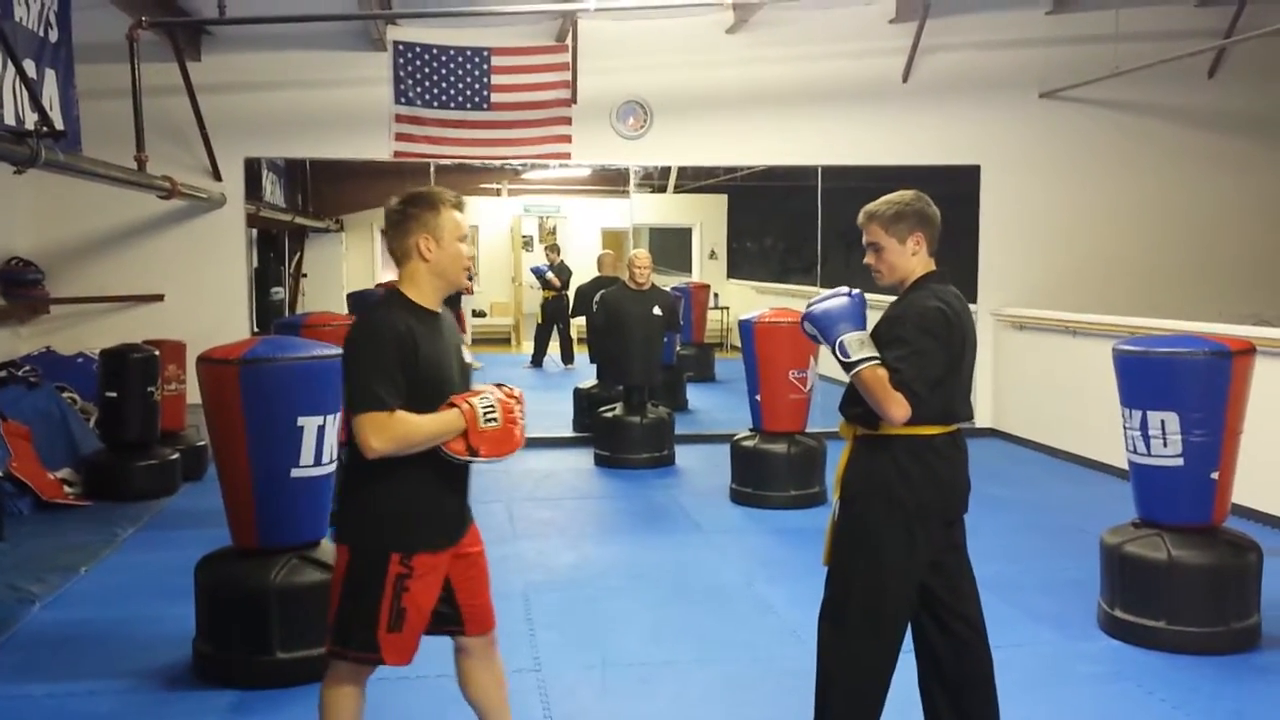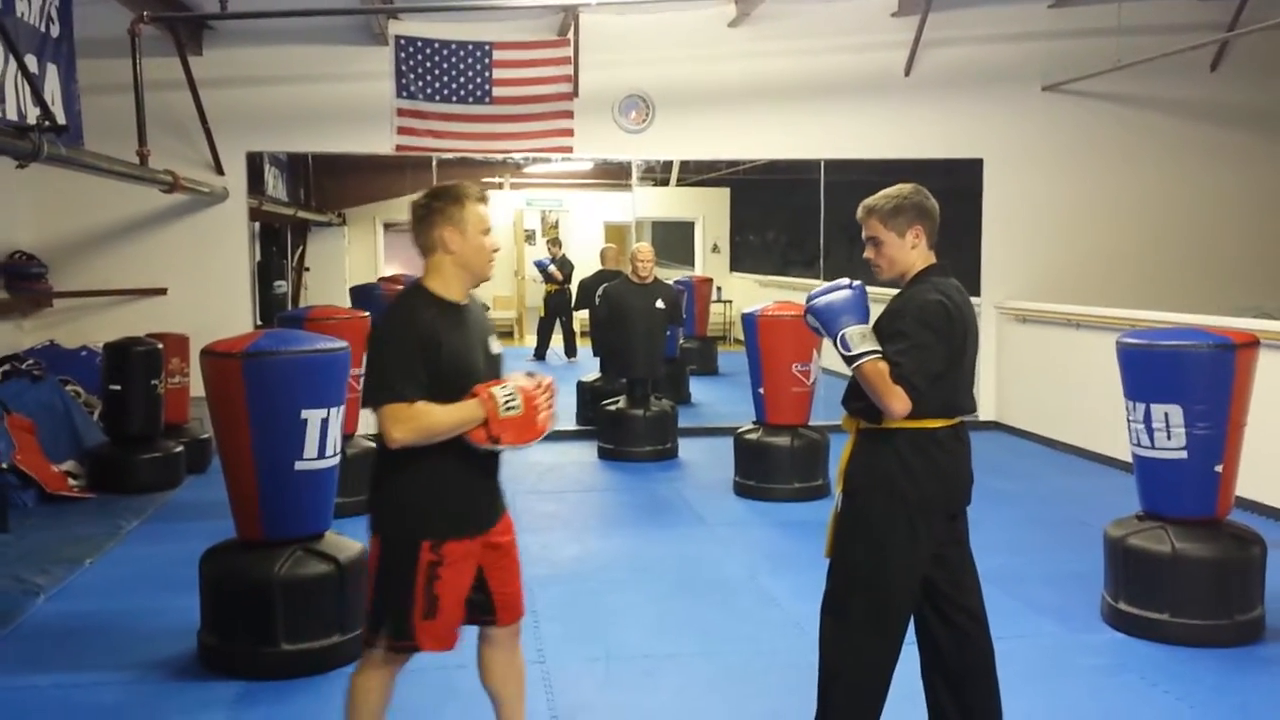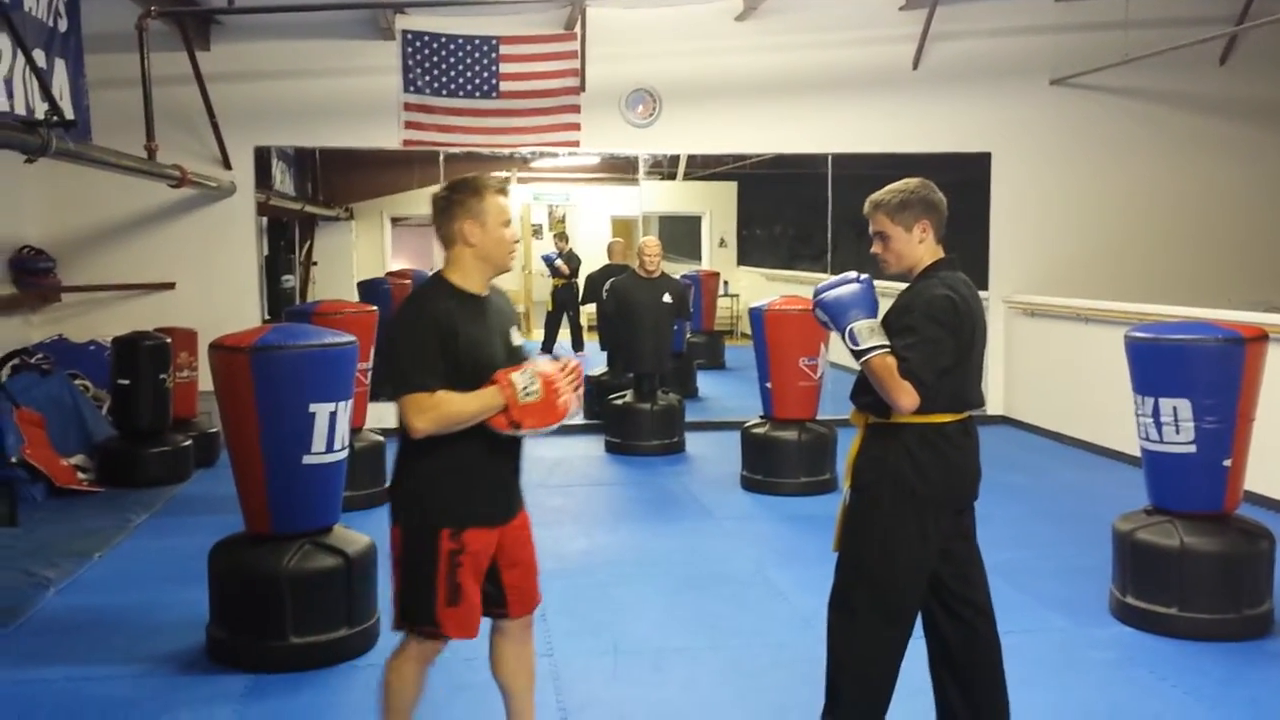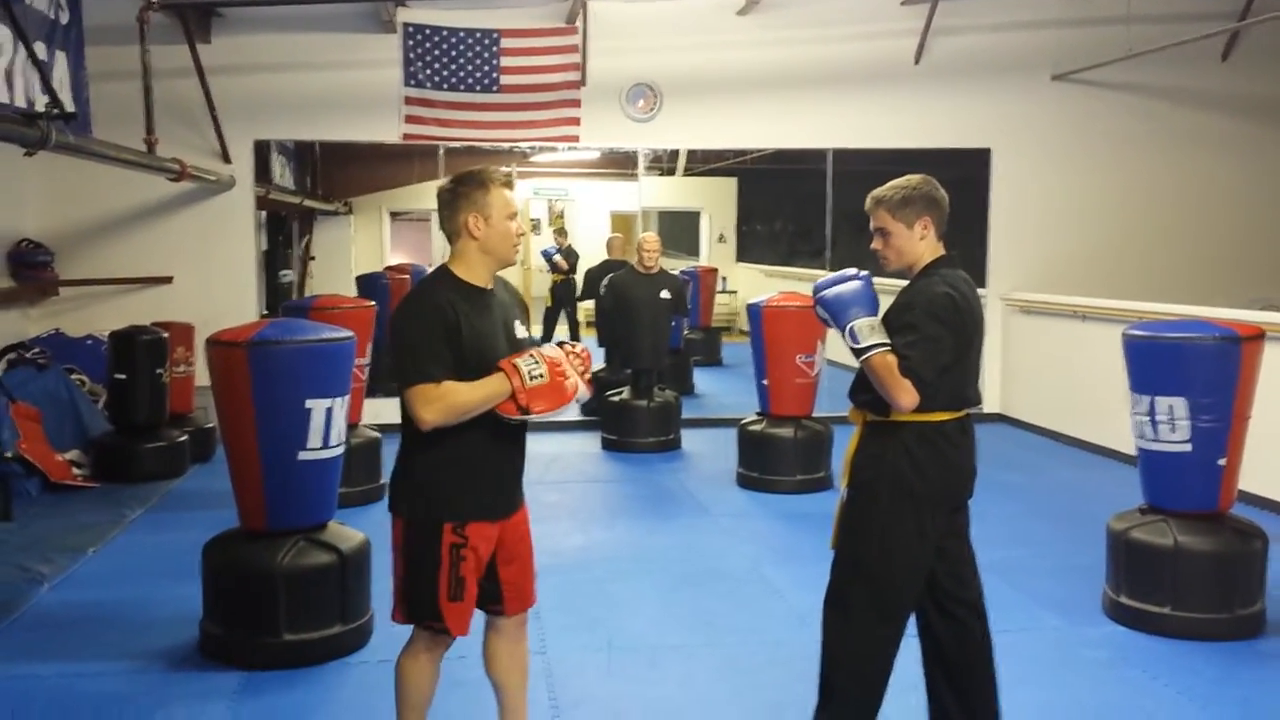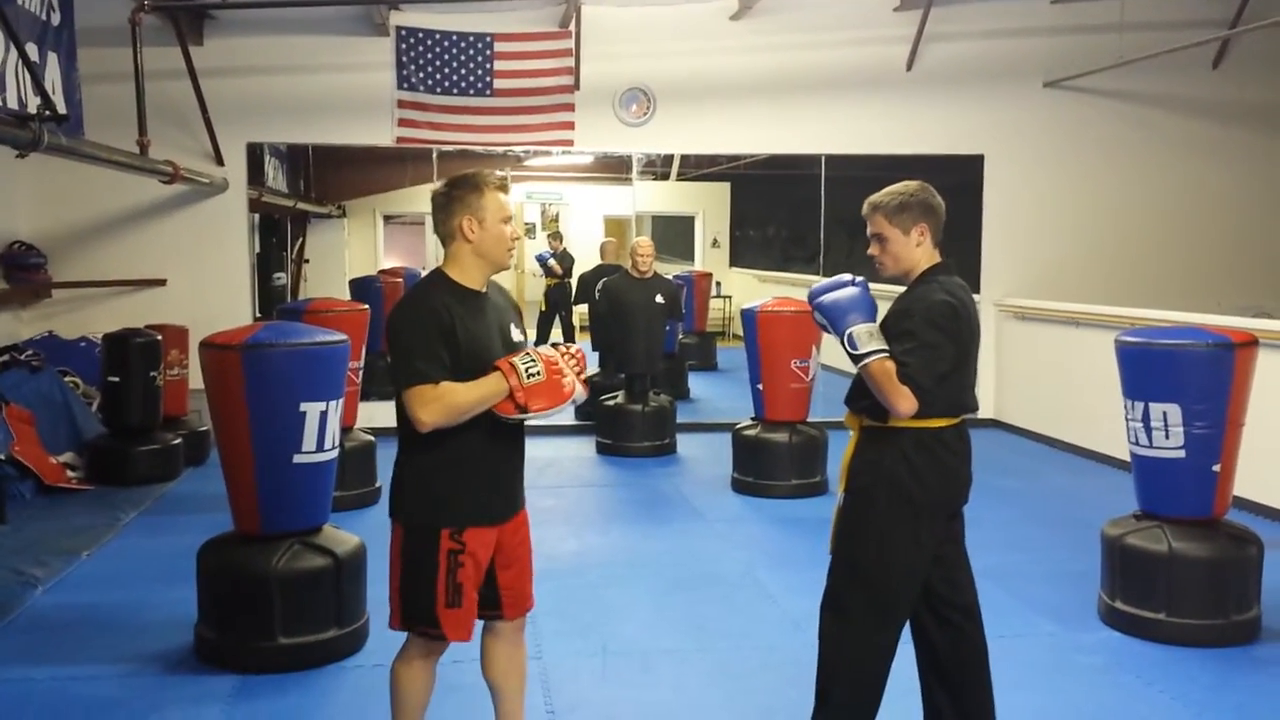
dt=0.1s
person 1, frame 1
left shoulder: (442, 319)
right shoulder: (381, 329)
right elbow: (378, 436)
left wrist: (491, 406)
right wrist: (468, 417)
left hip: (450, 522)
right hip: (387, 532)
left knee: (478, 637)
right knee: (355, 661)
person 1, frame 2
left shoulder: (474, 312)
right shoulder: (405, 321)
right elbow: (400, 425)
left wrist: (523, 399)
right wrist: (490, 405)
left hip: (483, 509)
right hip: (421, 520)
left knee: (503, 625)
right knee: (391, 648)
person 1, frame 3
left shoulder: (499, 303)
right shoulder: (424, 312)
right elbow: (421, 416)
left wrist: (550, 382)
right wrist: (510, 393)
left hip: (500, 501)
right hip: (439, 510)
left knee: (516, 619)
right knee: (425, 635)
person 1, frame 4
left shoulder: (507, 297)
right shoulder: (428, 305)
right elbow: (430, 408)
left wrist: (560, 373)
right wrist: (515, 378)
left hip: (503, 497)
right hip: (441, 505)
left knee: (510, 616)
right knee: (433, 632)
person 1, frame 5
left shoulder: (500, 300)
right shoulder: (423, 308)
right elbow: (428, 410)
left wrist: (556, 375)
right wrist: (511, 378)
left hip: (503, 501)
right hip: (441, 511)
left knee: (508, 621)
right knee: (428, 637)
person 2, frame 1
left shoulder: (922, 312)
right shoulder: (942, 302)
left elbow: (895, 405)
left wrist: (848, 339)
right wrist: (847, 332)
left hip: (898, 476)
right hip: (930, 471)
left knee: (858, 619)
right knee: (947, 612)
person 2, frame 2
left shoulder: (924, 304)
right shoulder: (945, 294)
left elbow: (896, 398)
left wrist: (850, 332)
right wrist: (852, 323)
left hip: (901, 471)
right hip: (934, 464)
left knee: (859, 613)
right knee: (950, 605)
person 2, frame 3
left shoulder: (932, 300)
right shoulder: (952, 289)
left elbow: (904, 393)
left wrist: (859, 327)
right wrist: (860, 319)
left hip: (909, 465)
right hip: (941, 459)
left knee: (866, 606)
right knee: (956, 598)
person 2, frame 4
left shoulder: (934, 296)
right shoulder: (951, 287)
left elbow: (903, 392)
left wrist: (860, 324)
right wrist: (859, 313)
left hip: (907, 463)
right hip: (936, 458)
left knee: (861, 603)
right knee: (949, 597)
person 2, frame 5
left shoulder: (933, 304)
right shoulder: (946, 293)
left elbow: (902, 398)
left wrist: (857, 330)
right wrist: (856, 319)
left hip: (903, 469)
right hip: (931, 465)
left knee: (859, 608)
right knee: (944, 602)
